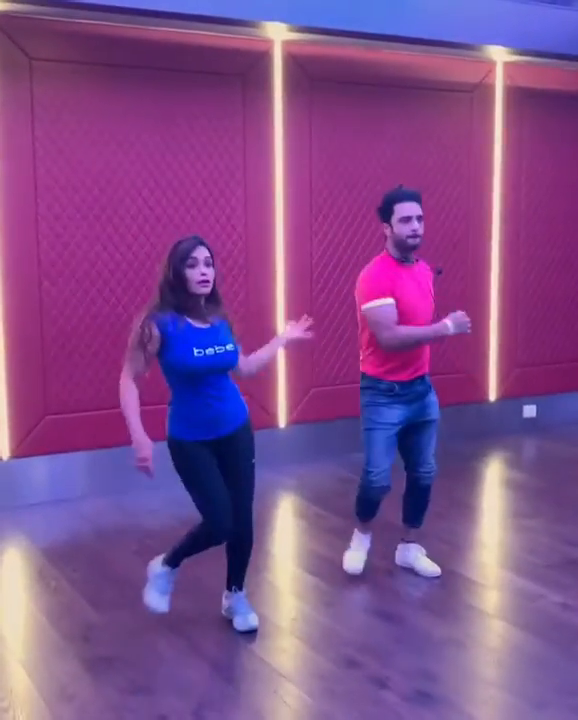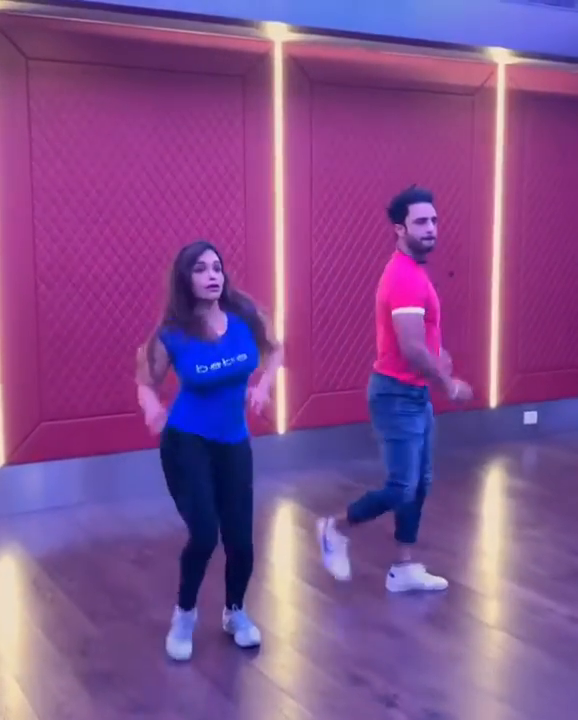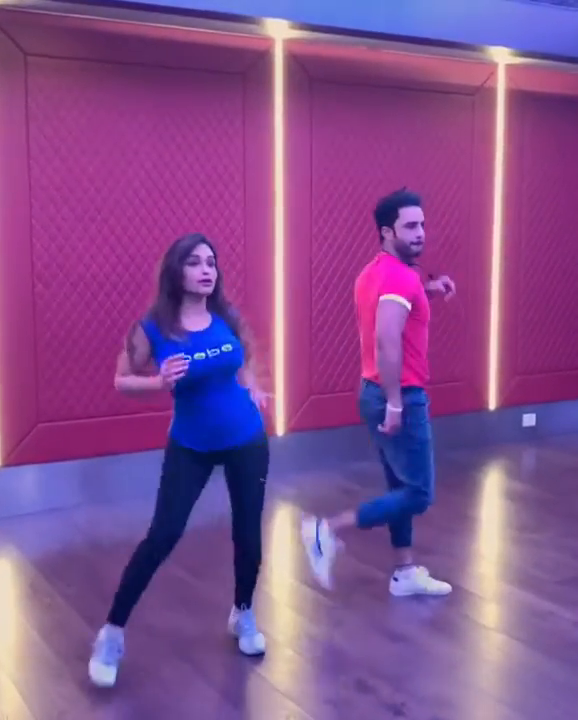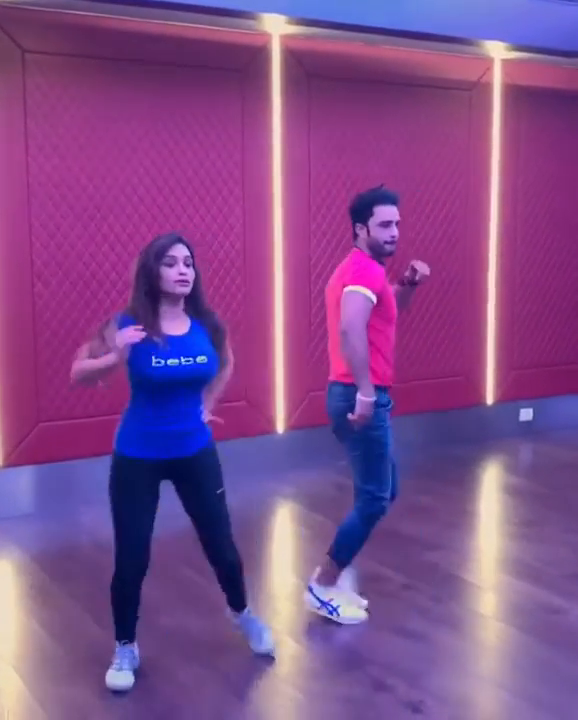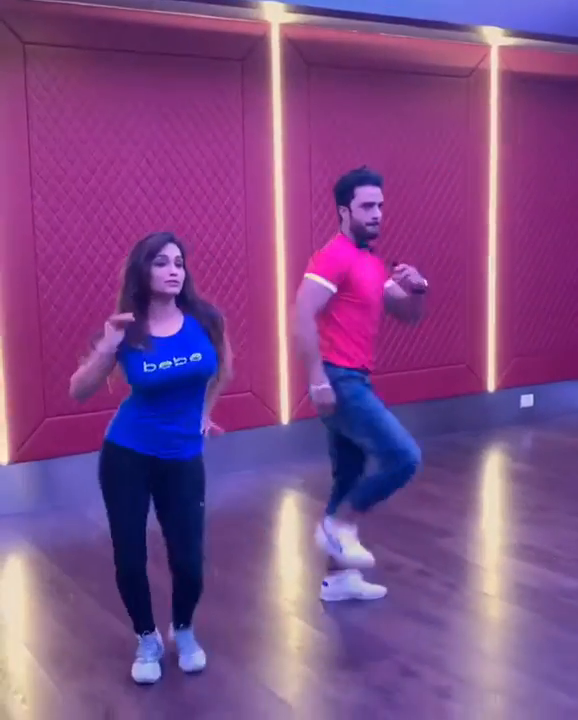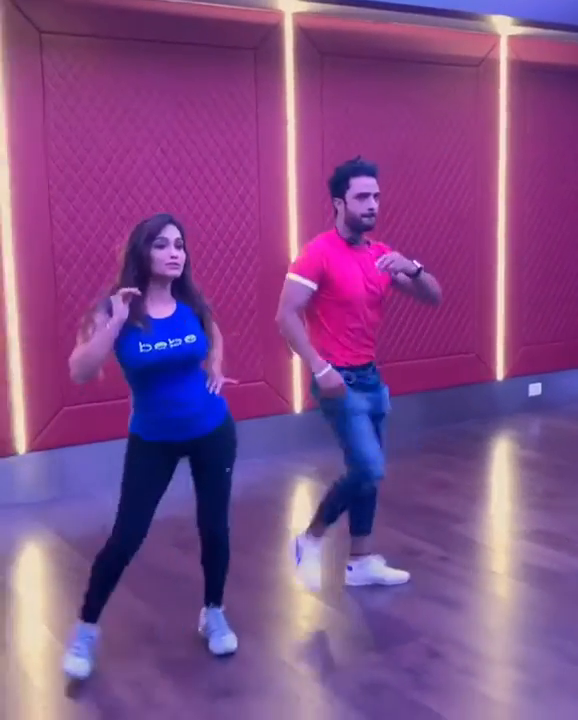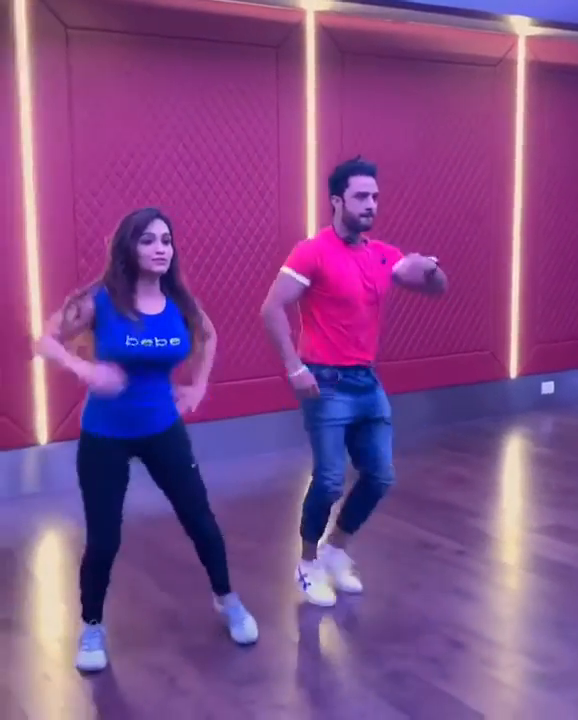
dt=0.3s
person 1, frame 1
left shoulder: (220, 321)
right shoulder: (160, 325)
right elbow: (129, 380)
left wrist: (280, 340)
right wrist: (139, 437)
left hip: (236, 430)
right hip: (190, 439)
left knee: (242, 520)
right knee: (220, 522)
left ankle: (235, 596)
right ankle: (164, 566)
person 1, frame 2
left shoulder: (244, 316)
right shoulder: (171, 336)
left elbow: (274, 350)
right elbow: (146, 385)
left wrist: (262, 386)
right wrist: (153, 412)
left hip: (233, 442)
right hip: (186, 440)
left knee: (240, 538)
right knee: (204, 533)
left ankle: (236, 613)
right ankle: (184, 614)
person 1, frame 3
left shoulder: (227, 318)
right shoulder: (152, 329)
right elbow: (121, 380)
left wrist: (251, 386)
right wrist: (158, 381)
left hip: (246, 441)
right hip: (189, 447)
left knee: (247, 536)
right knee: (161, 537)
left ankle: (243, 616)
right ankle: (112, 634)
person 1, frame 4
left shoulder: (208, 325)
right shoulder: (128, 326)
left elbow: (225, 365)
right elbow: (78, 373)
left wrist: (206, 404)
right wrist: (115, 356)
left hip: (195, 453)
right hip: (137, 457)
left knee: (221, 548)
right knee: (131, 559)
left ankle: (243, 615)
right ankle: (125, 649)
person 1, frame 5
left shoulder: (204, 319)
right shoulder: (122, 332)
left elbow: (223, 364)
right elbow: (78, 392)
left wrist: (202, 410)
right wrist: (108, 347)
left hip: (183, 456)
right hip: (126, 454)
left knee: (187, 560)
right knee: (130, 559)
left ankle: (183, 632)
right ankle: (148, 639)
person 1, frame 6
left shoulder: (193, 305)
right shoulder: (117, 310)
right elbow: (79, 373)
left wrist: (213, 372)
right wrist: (115, 322)
left hip: (212, 432)
right hip: (151, 440)
left knee: (214, 528)
right knee: (124, 539)
left ankle: (213, 614)
right ankle: (86, 630)
person 1, frame 7
left shoulder: (180, 303)
right shoulder: (101, 300)
left elbow: (209, 341)
right elbow: (46, 339)
left wrist: (200, 383)
right wrist: (86, 370)
left hip: (163, 431)
right hip: (104, 438)
left knee: (203, 524)
right knee: (103, 540)
left ankle: (228, 602)
right ankle: (92, 628)
person 2, frame 1
left shoulder: (425, 271)
right shoulder: (375, 277)
right elbow: (390, 338)
right wrist: (446, 328)
left hip: (421, 388)
right hip: (383, 393)
left knee: (423, 474)
right knee: (376, 478)
left ankle: (409, 547)
right ankle: (361, 534)
person 2, frame 2
left shoulder: (412, 271)
right shoulder: (405, 278)
right elbow: (413, 350)
left wrist: (437, 367)
right wrist: (449, 384)
left hip: (413, 392)
right hip: (398, 395)
left knee: (419, 484)
right knee: (402, 490)
left ankle: (404, 568)
right ankle: (337, 528)
person 2, frame 3
left shoulder: (377, 272)
right shoulder: (398, 275)
right elbow: (386, 341)
left wrist: (426, 292)
right wrist: (395, 403)
left hip: (380, 394)
right hip: (402, 398)
left knee: (404, 483)
right knee: (418, 494)
left ankle: (407, 575)
right ankle: (329, 530)
person 2, frame 4
left shoulder: (356, 269)
right shoulder: (367, 270)
left elbow: (384, 308)
right elbow: (350, 329)
left wrist: (408, 284)
right wrist: (365, 392)
left hip: (349, 395)
right hip: (360, 398)
left knee: (378, 489)
right knee: (373, 499)
left ankle: (337, 576)
right ankle: (324, 588)
person 2, frame 5
left shoulder: (371, 263)
right shoulder: (334, 257)
left elbow: (409, 315)
right elbow: (303, 317)
left wrist: (417, 287)
right wrist: (317, 380)
left hip: (357, 381)
right hip: (339, 382)
left knee: (350, 480)
right knee: (405, 458)
left ankle: (339, 577)
right ankle: (338, 522)
person 2, frame 6
left shoulder: (381, 254)
right shoulder: (318, 254)
left elbow: (433, 298)
right elbow: (286, 316)
left wrist: (412, 269)
right wrist: (320, 368)
left hip: (369, 376)
right hip: (339, 380)
left knee: (367, 472)
right knee: (368, 471)
left ankle: (362, 562)
right ankle: (311, 540)
person 2, frame 7
left shoulder: (383, 253)
right shoulder: (313, 252)
left elbow: (433, 283)
right elbow: (272, 309)
left wrist: (429, 266)
right wrist: (295, 365)
left hip: (368, 381)
right hip: (327, 384)
left knee: (379, 478)
right knee: (329, 482)
left ankle: (335, 550)
right ankle: (308, 566)
